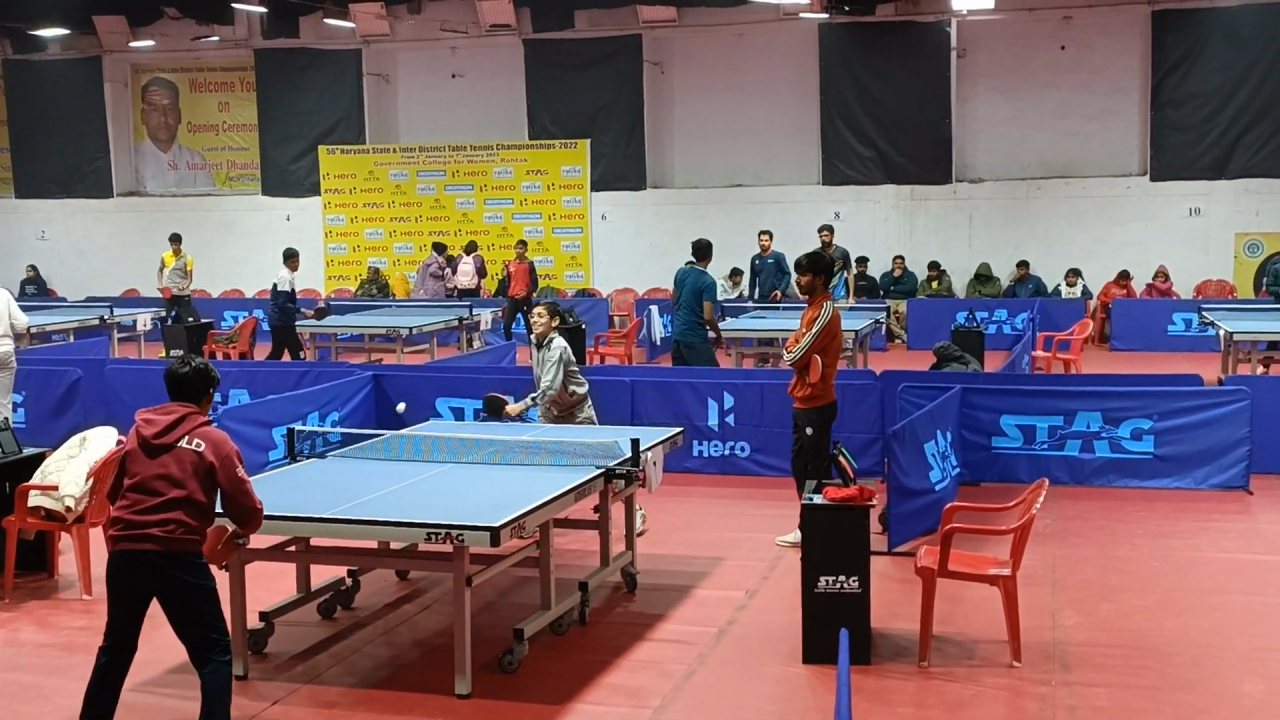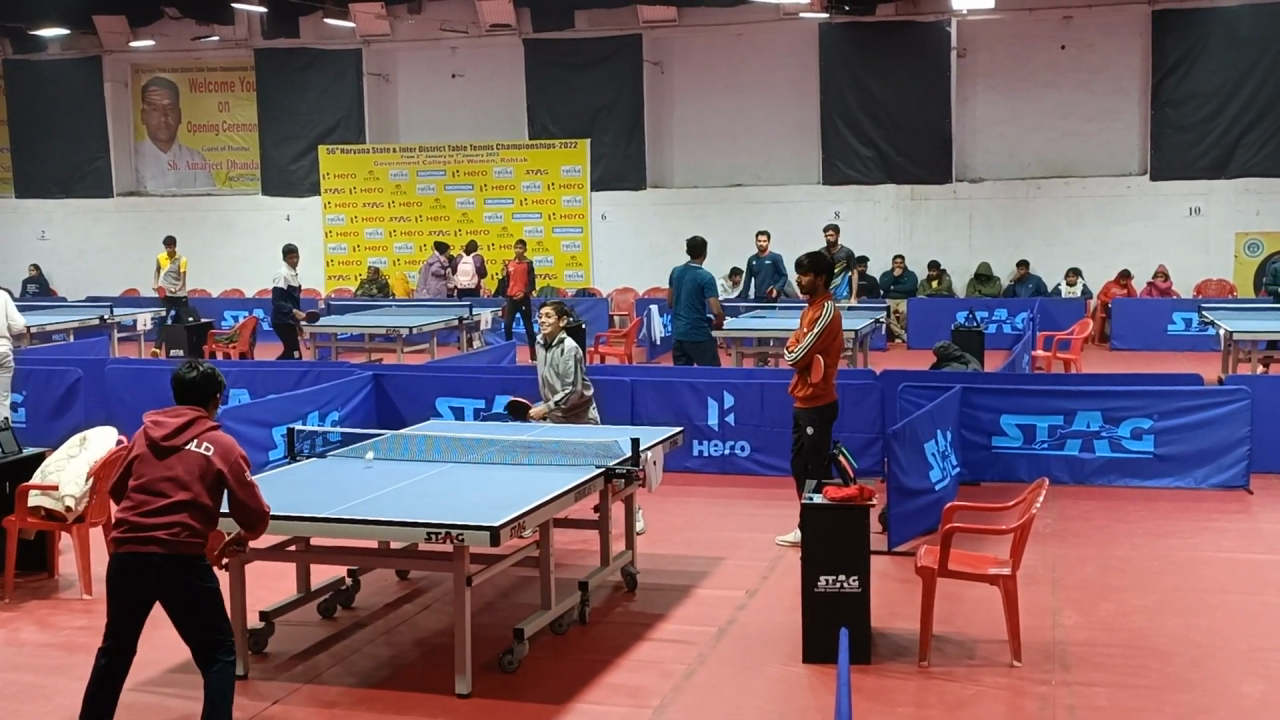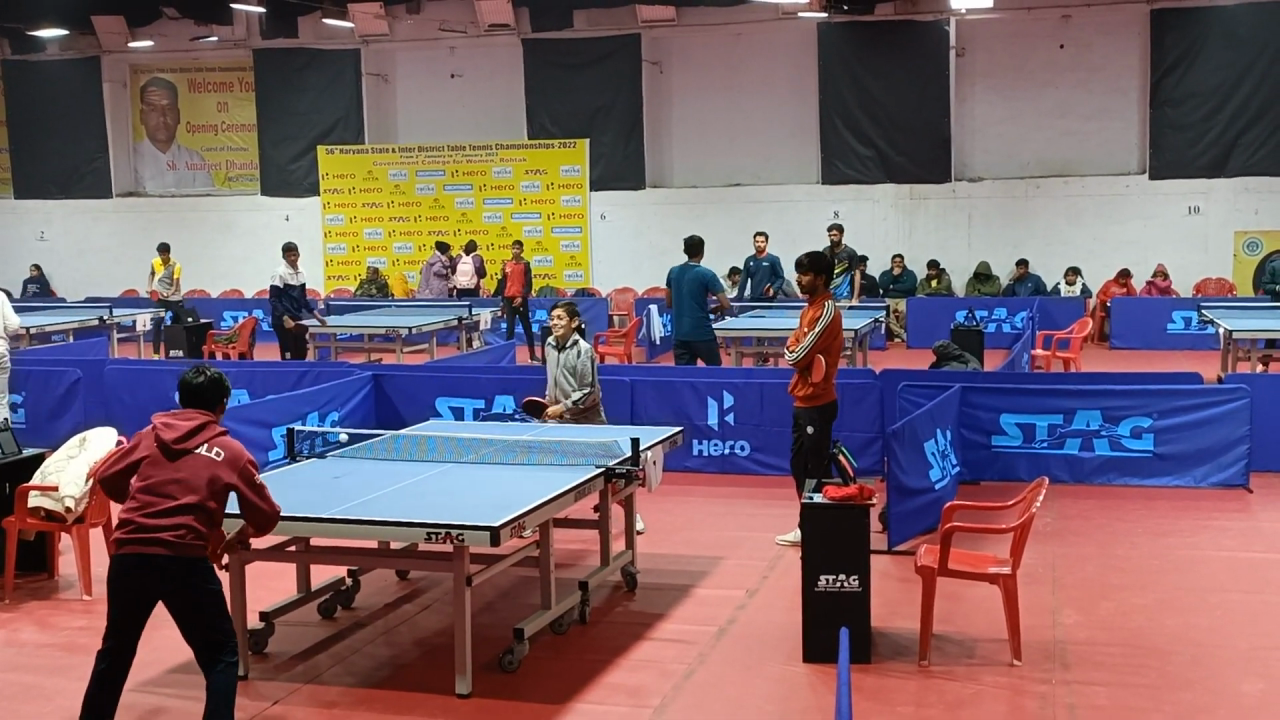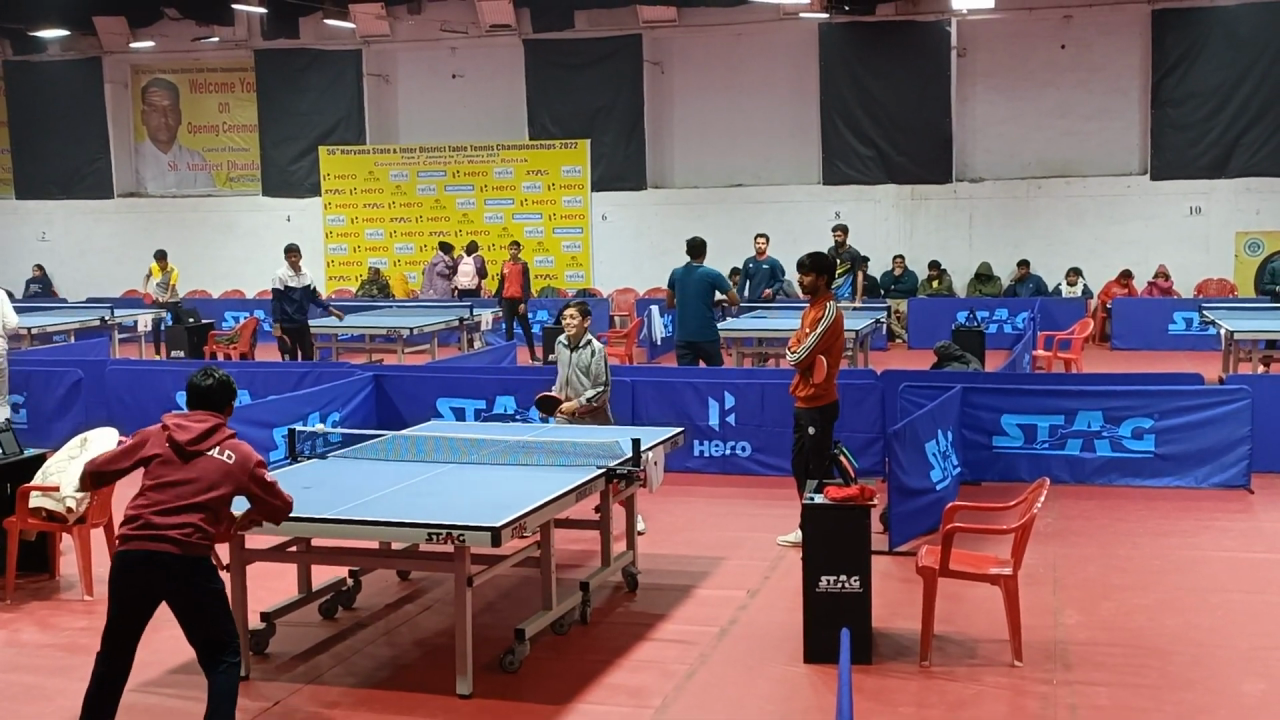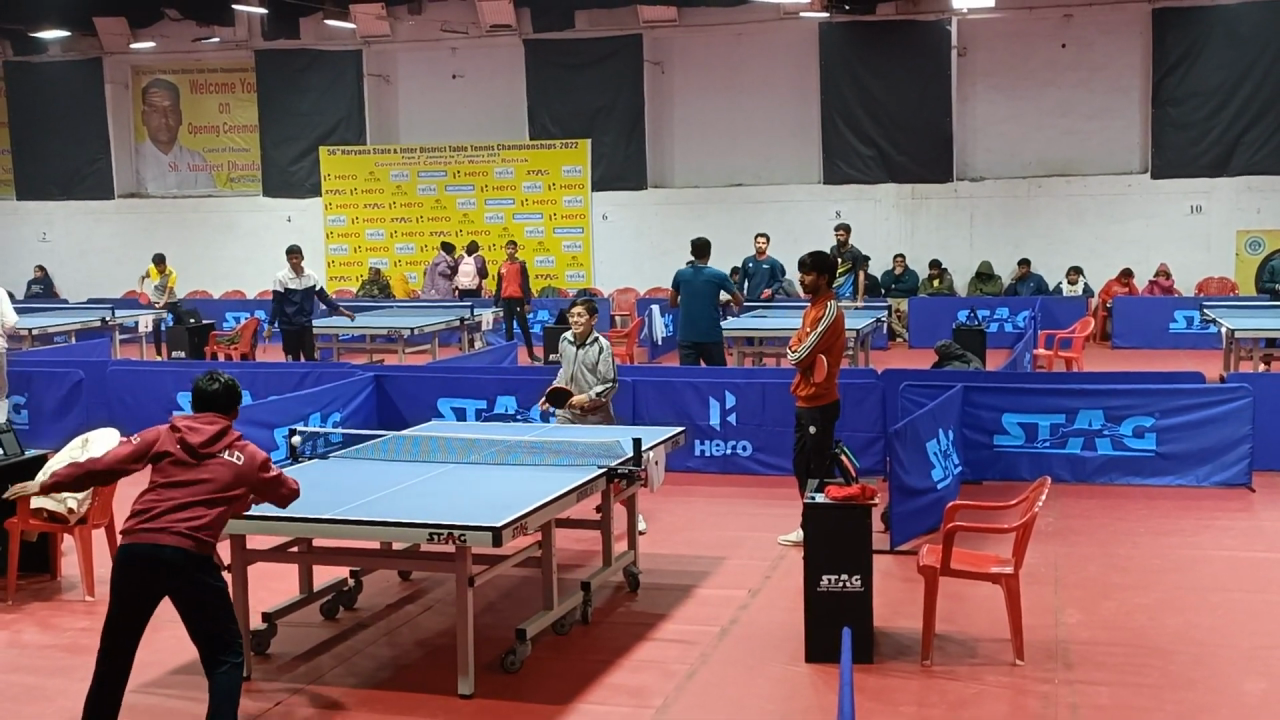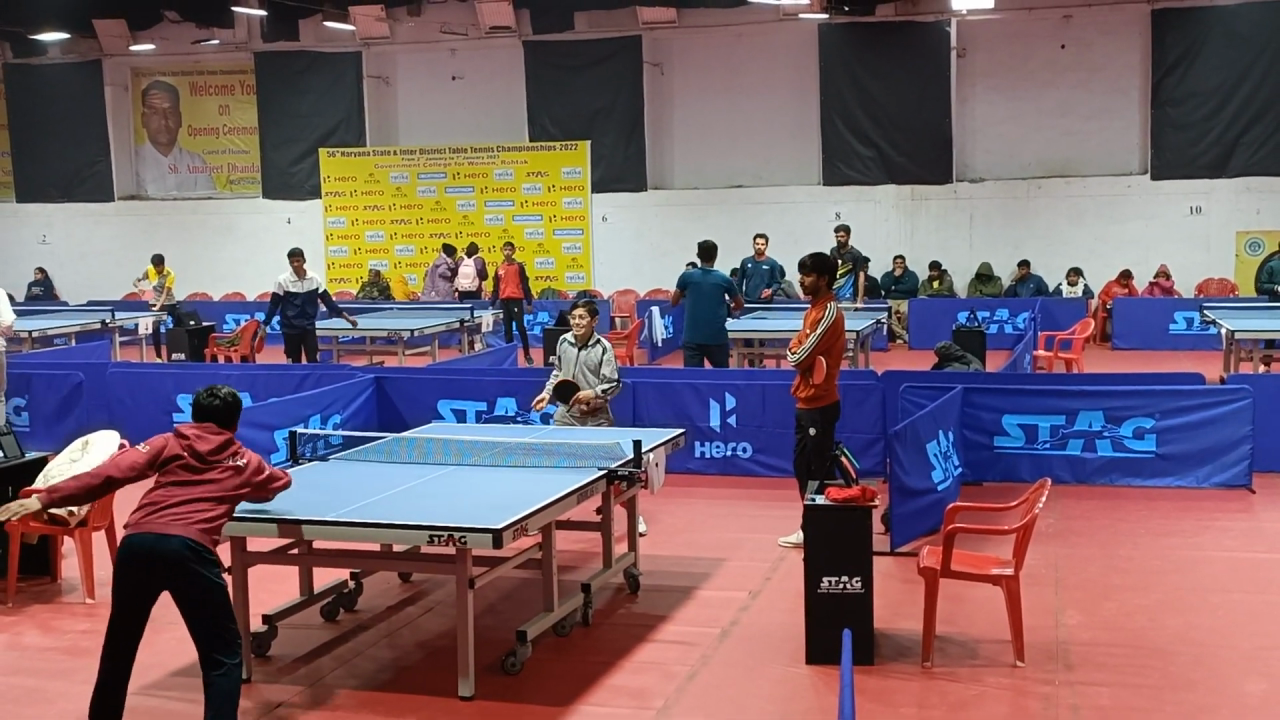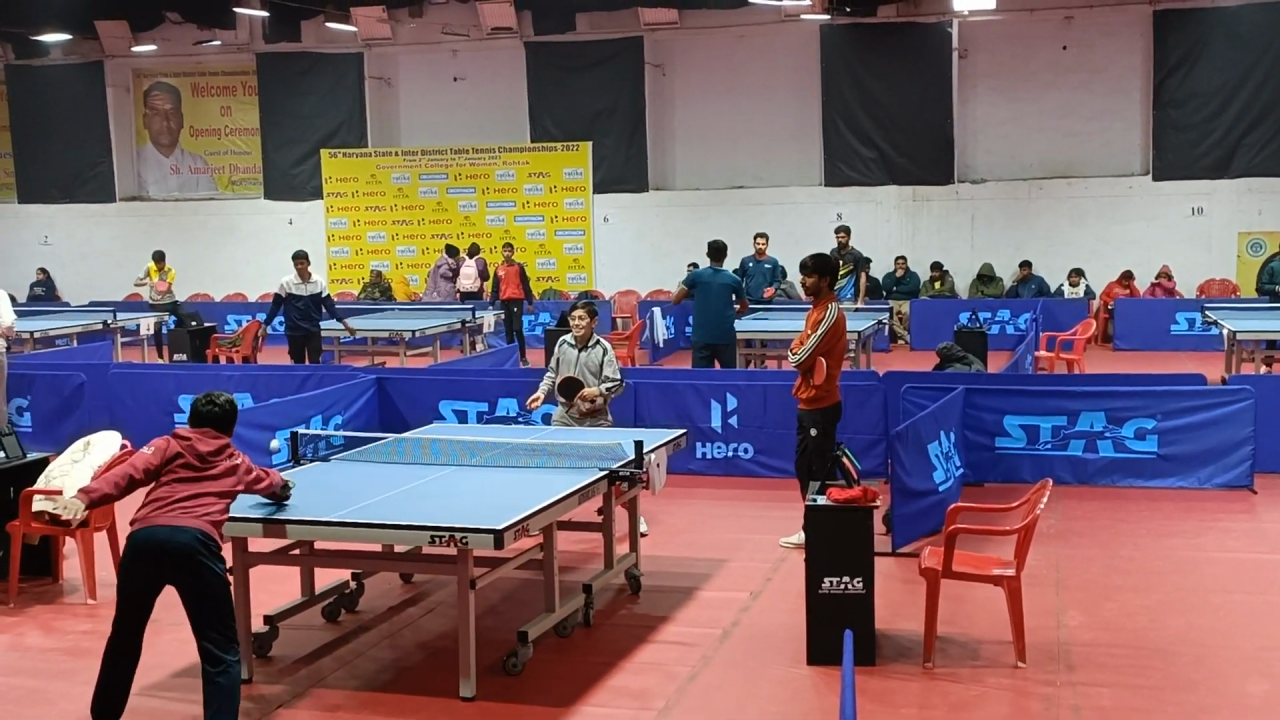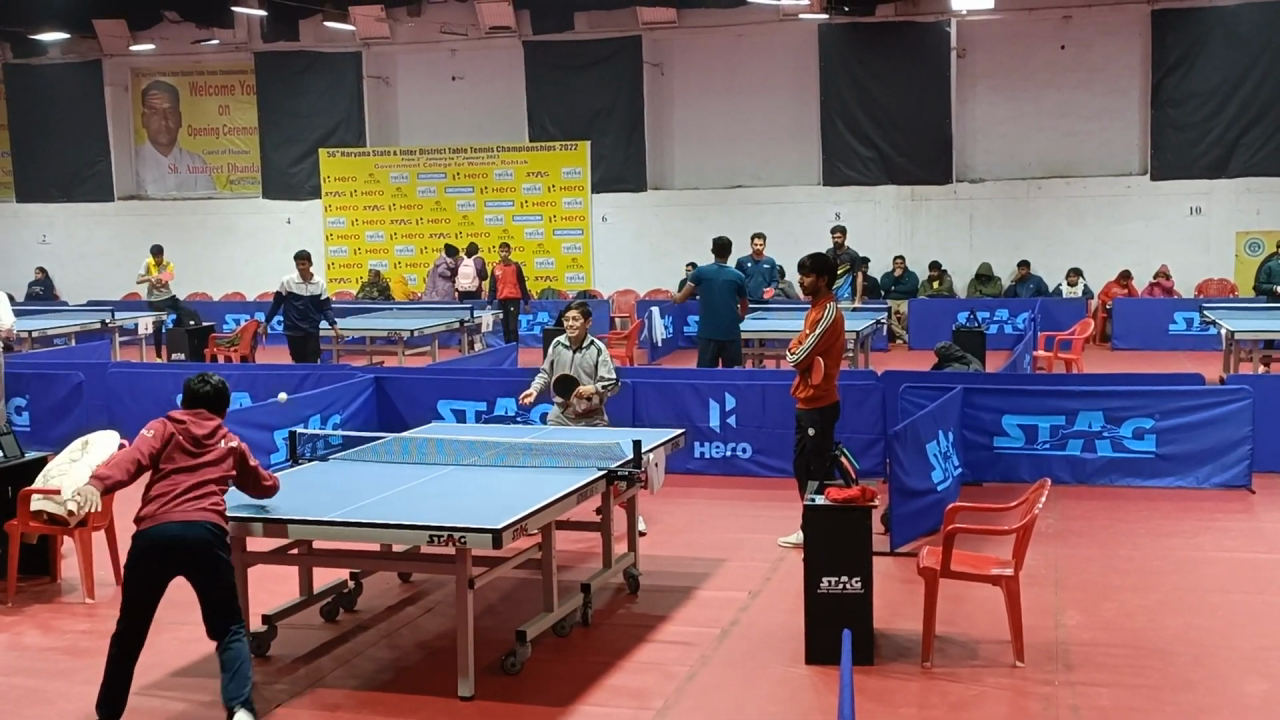
dt=0.1s
person 1, frame 1
left shoulder: (138, 432)
right shoulder: (214, 441)
left elbow: (114, 495)
right elbow: (247, 511)
right wrist: (242, 531)
left hip: (124, 554)
right hip: (178, 557)
left knee: (115, 648)
right knee: (213, 654)
person 1, frame 2
left shoulder: (145, 435)
right shoulder: (222, 446)
left elbow: (116, 490)
right elbow: (255, 517)
right wrist: (237, 541)
left hip: (126, 555)
right hip: (180, 559)
left knee: (114, 649)
right knee: (218, 655)
person 1, frame 3
left shoulder: (150, 436)
right shoulder: (229, 452)
left elbow: (106, 479)
right elbow: (266, 517)
right wrist: (240, 536)
left hip: (129, 556)
right hip: (184, 561)
left knee: (115, 650)
right knee: (221, 656)
person 1, frame 4
left shoulder: (156, 435)
right shoulder: (241, 454)
left elbow: (99, 470)
right elbow: (280, 509)
left wrist: (90, 482)
right wrist: (246, 519)
left hip: (131, 556)
right hip: (185, 560)
left knee: (115, 650)
right knee: (221, 659)
person 1, frame 5
left shoulder: (164, 437)
right shoulder: (247, 456)
left elbow: (104, 465)
right elbow: (288, 493)
left wrist: (44, 485)
right wrist: (254, 493)
left hip: (136, 550)
right hip: (188, 558)
left knee: (116, 649)
right knee: (226, 656)
person 1, frame 6
left shoulder: (166, 445)
right shoulder: (246, 461)
left elbow: (113, 472)
right elbow: (280, 481)
left wrist: (47, 497)
left hip: (138, 544)
right hip: (190, 550)
left knee: (119, 645)
right knee: (224, 655)
person 1, frame 7
left shoulder: (170, 446)
right shoulder: (237, 463)
left elbow: (130, 473)
right elbow: (279, 488)
left wrist: (83, 498)
right wrist: (279, 484)
left hip: (145, 540)
right hip: (197, 542)
left knee: (124, 640)
right knee: (221, 651)
person 1, frame 8
left shoulder: (164, 429)
right shoulder: (232, 444)
left elbow: (133, 459)
right elbow: (266, 487)
left wrist: (97, 483)
right wrist: (229, 478)
left hip: (155, 535)
right hip: (206, 533)
left knee: (129, 633)
right knee: (231, 630)
person 2, frame 1
left shoulder: (825, 312)
right shoulder: (812, 309)
left elbow: (795, 357)
right elbow: (793, 348)
left wrist: (793, 353)
right wrist: (794, 351)
left hip: (816, 403)
right hip: (804, 401)
left knee: (815, 469)
right knee: (800, 466)
person 2, frame 2
left shoulder: (826, 312)
right shoulder: (810, 309)
left elbow: (797, 357)
right elbow: (792, 347)
left wrist: (794, 353)
right wrist: (794, 351)
left hip: (817, 403)
right hip: (803, 400)
left knee: (816, 469)
right knee: (800, 465)
person 2, frame 3
left shoulder: (827, 312)
right shoulder: (810, 308)
left elbow: (797, 357)
right elbow: (793, 347)
left wrist: (794, 352)
right wrist: (794, 350)
left hip: (817, 402)
right hip: (803, 400)
left knee: (816, 468)
right knee: (799, 464)
person 2, frame 4
left shoulder: (828, 312)
right shoulder: (811, 309)
left elbow: (799, 357)
right elbow: (794, 347)
left wrist: (796, 353)
right wrist: (796, 351)
left hip: (818, 403)
right hip: (805, 401)
left knee: (817, 469)
right knee: (801, 465)
person 2, frame 5
left shoulder: (829, 311)
right shoulder: (812, 308)
left elbow: (800, 356)
right elbow: (796, 347)
left wrist: (797, 351)
right wrist: (797, 349)
left hip: (819, 402)
right hip: (806, 400)
left knee: (818, 469)
right knee: (802, 464)
person 2, frame 6
left shoulder: (829, 313)
right shoulder: (813, 309)
left elbow: (800, 358)
right elbow: (796, 348)
left wrist: (796, 353)
right wrist: (797, 351)
left hip: (819, 404)
right hip: (807, 401)
left knee: (818, 470)
right knee: (803, 466)
person 2, frame 7
left shoulder: (831, 314)
right shoulder: (816, 310)
left elbow: (800, 359)
right elbow: (798, 350)
left wrist: (797, 353)
right wrist: (798, 351)
left hip: (820, 405)
right hip: (809, 402)
left knee: (820, 471)
right knee: (804, 467)
person 2, frame 8
left shoulder: (828, 313)
right shoulder: (815, 310)
left elbow: (798, 358)
right elbow: (797, 348)
left wrist: (795, 352)
right wrist: (797, 351)
left hip: (819, 404)
right hip: (807, 402)
left knee: (818, 471)
right knee: (803, 466)
person 3, frame 1
left shoulder: (558, 347)
right shoulder: (536, 342)
left elbow: (550, 387)
left wrist: (522, 406)
right wrist: (540, 404)
left hip: (577, 411)
right hip: (551, 411)
left ankle: (634, 509)
person 3, frame 2
left shoulder: (570, 348)
right shoulder: (540, 342)
left elbow: (573, 389)
left wrist: (546, 407)
right wrist: (542, 406)
left hip: (580, 413)
right hip: (552, 415)
left knee: (605, 462)
right knee: (541, 464)
left ankle: (632, 510)
right ankle: (536, 517)
person 3, frame 3
left shoulder: (583, 350)
right shoulder: (550, 344)
left elbow: (589, 390)
left wrist: (563, 407)
right wrist: (548, 401)
left hip: (588, 416)
right hip: (560, 416)
left knee: (607, 466)
right knee: (543, 464)
left ankle: (630, 512)
right ankle: (536, 516)
person 3, frame 4
left shoulder: (595, 349)
right shoulder: (561, 343)
left elbow: (603, 388)
left wrist: (578, 403)
right wrist: (555, 398)
left hip: (595, 416)
right hip: (566, 417)
person 3, frame 5
left shoulder: (601, 346)
right shoulder: (565, 340)
left elbow: (610, 384)
left wrist: (587, 397)
left hip: (596, 414)
right hip: (567, 413)
person 3, frame 6
left shoulder: (603, 347)
right shoulder: (564, 342)
left elbow: (613, 384)
left wrist: (593, 393)
right wrist: (547, 392)
left hip: (596, 417)
right hip: (567, 413)
left knee: (610, 466)
right knee: (550, 459)
left ankle: (632, 514)
person 3, frame 7
left shoulder: (603, 349)
right shoulder: (563, 343)
left elbow: (617, 383)
right elbow: (553, 373)
left wrist: (598, 391)
right wrist: (542, 392)
left hip: (595, 417)
right hip: (566, 414)
left knee: (611, 468)
right knee: (550, 464)
left ankle: (632, 511)
person 3, frame 8
left shoulder: (598, 349)
right shoulder: (557, 345)
left elbow: (612, 383)
right elbow: (546, 373)
left wrist: (593, 389)
right wrist: (536, 389)
left hip: (591, 417)
right hip: (563, 412)
left knee: (605, 464)
right knee: (543, 458)
left ankle: (624, 504)
